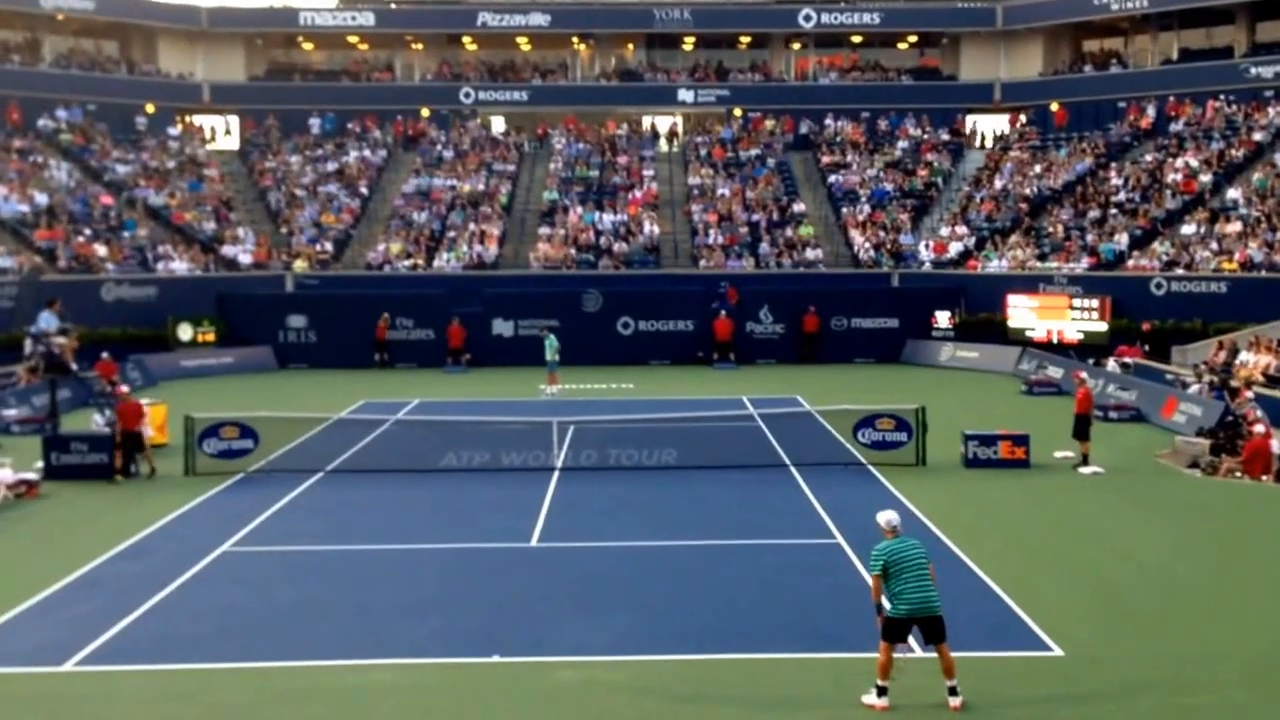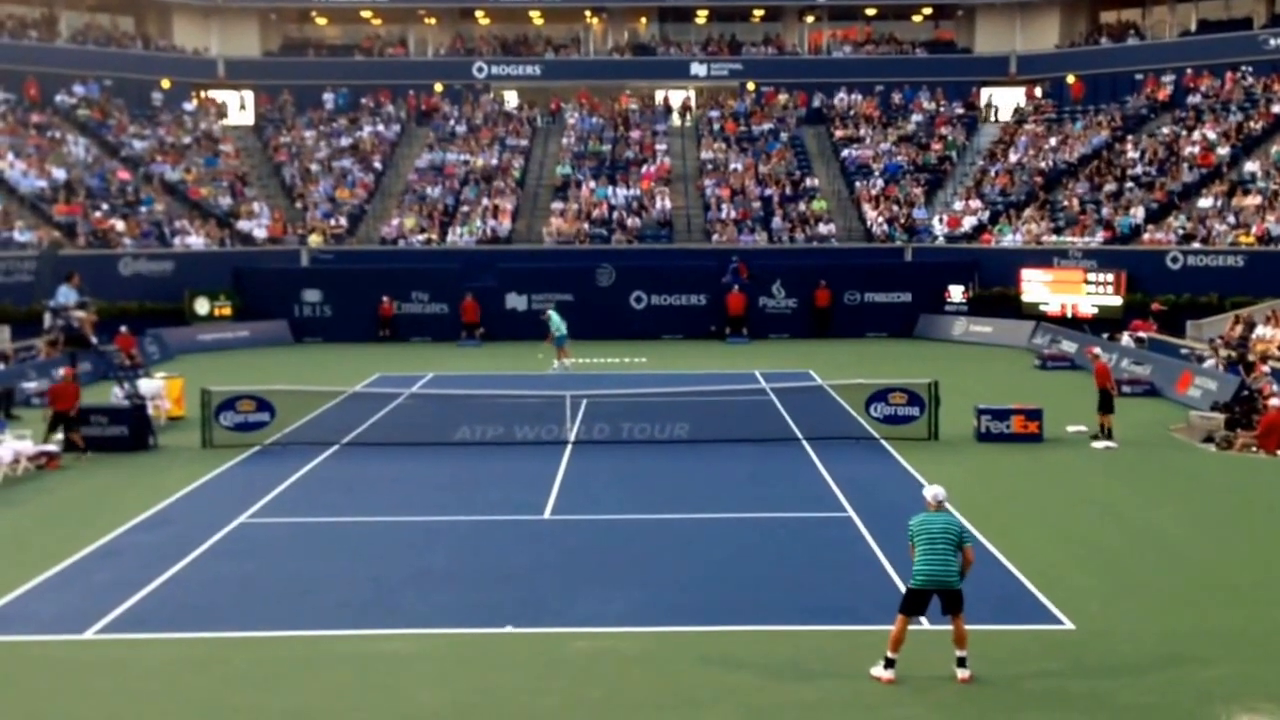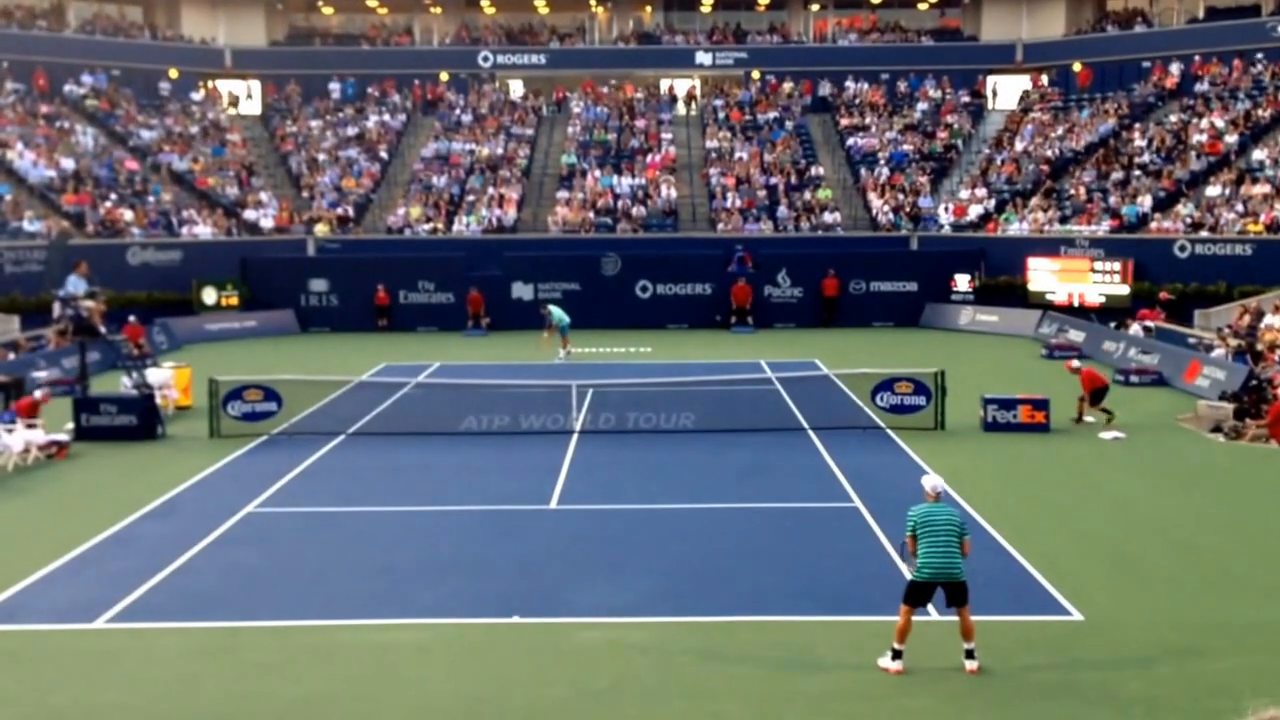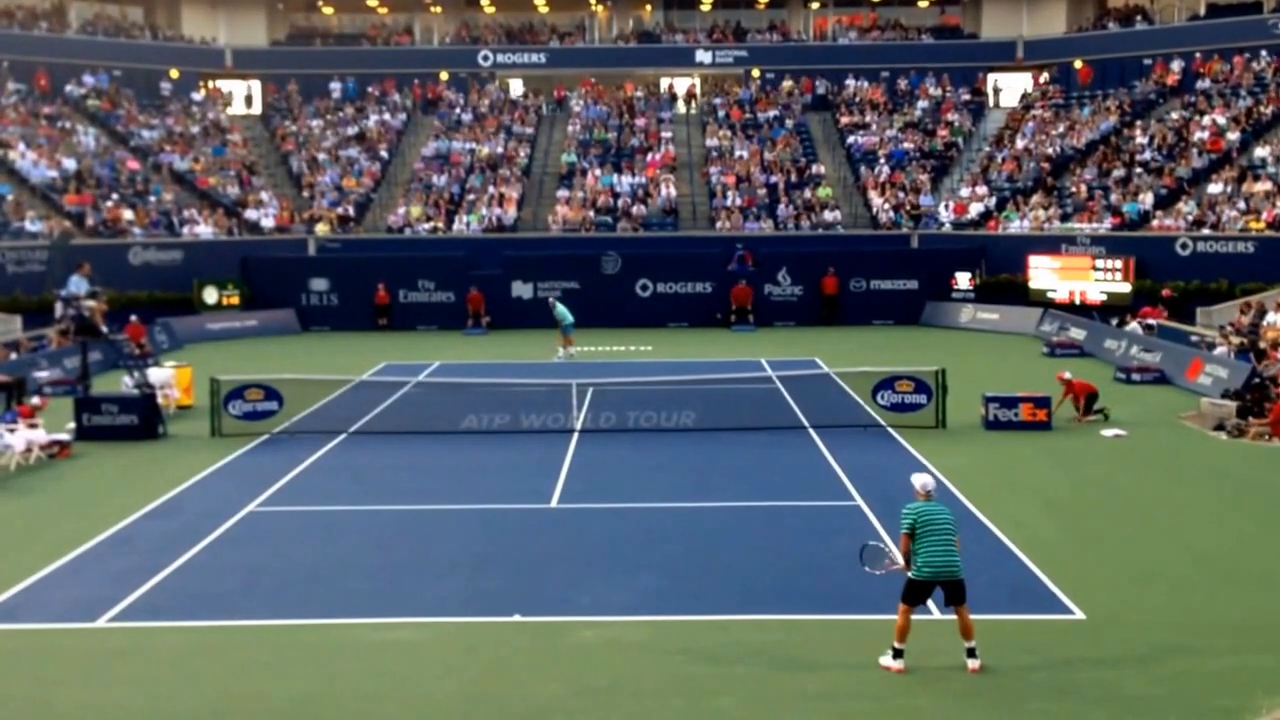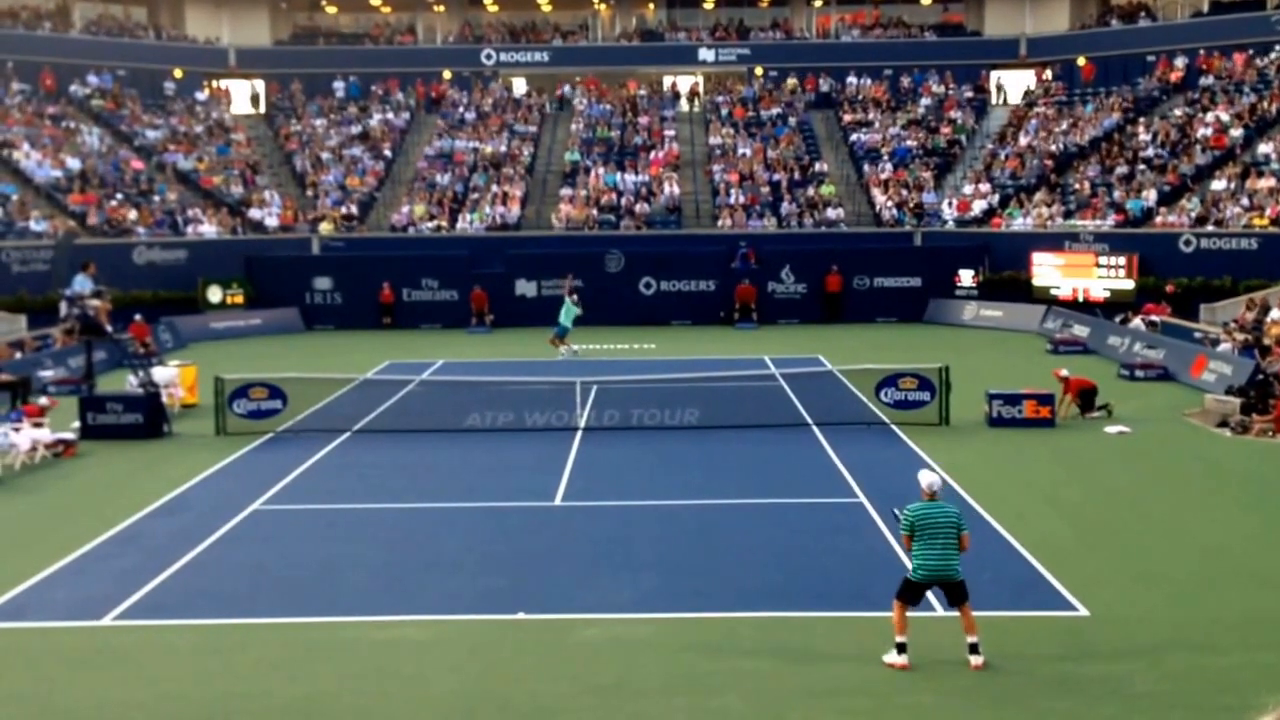
dt=1s
person 1, frame 1
left shoulder: (880, 550)
right shoulder: (917, 545)
left elbow: (877, 587)
right elbow: (931, 576)
left wrist: (880, 612)
left hip: (901, 609)
right hip: (931, 605)
left knee: (886, 648)
right knee: (943, 649)
left ankle: (881, 696)
right ankle: (954, 695)
person 1, frame 2
left shoulder: (915, 521)
right shoulder: (957, 523)
right elbow: (969, 558)
right wrist: (960, 577)
left hip: (921, 579)
right hip: (950, 580)
left knee: (902, 621)
right knee: (958, 619)
left ankle: (888, 668)
right ankle: (962, 668)
person 1, frame 3
left shoulder: (915, 512)
right shoulder: (956, 514)
left elbow: (911, 549)
right elbow: (966, 550)
left hip: (925, 572)
right hip: (954, 572)
left knee: (906, 611)
right knee: (963, 611)
left ankle: (895, 659)
right ankle: (970, 659)
person 1, frame 4
left shoulder: (910, 510)
right shoulder: (946, 512)
left elbow: (904, 548)
right elbow: (956, 547)
left wrist: (907, 563)
left hip: (923, 571)
right hip: (953, 569)
left knee: (904, 610)
right knee: (961, 610)
left ankle: (896, 658)
right ankle: (972, 658)
person 1, frame 5
left shoulder: (910, 512)
right shoulder: (953, 512)
left elbow: (907, 544)
right elbow: (964, 546)
left hip: (922, 572)
right hip: (950, 572)
left knee: (899, 606)
right knee: (964, 608)
left ankle: (900, 654)
right ankle: (975, 654)
